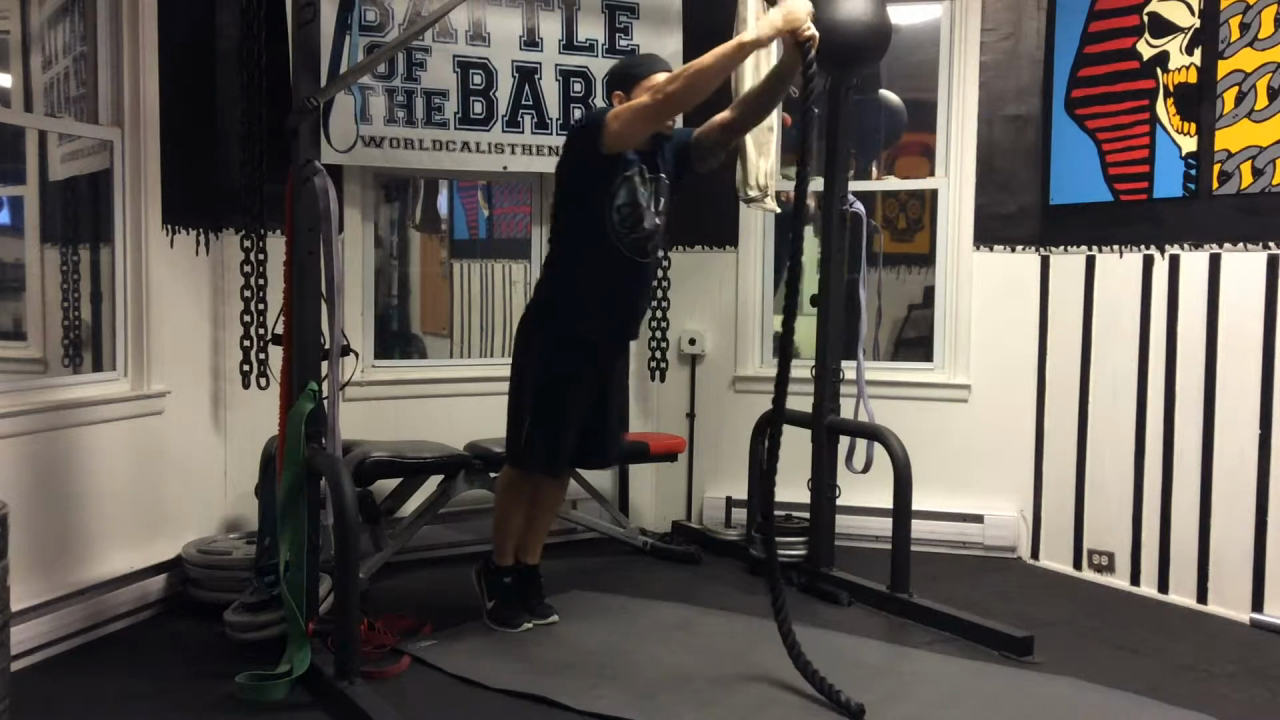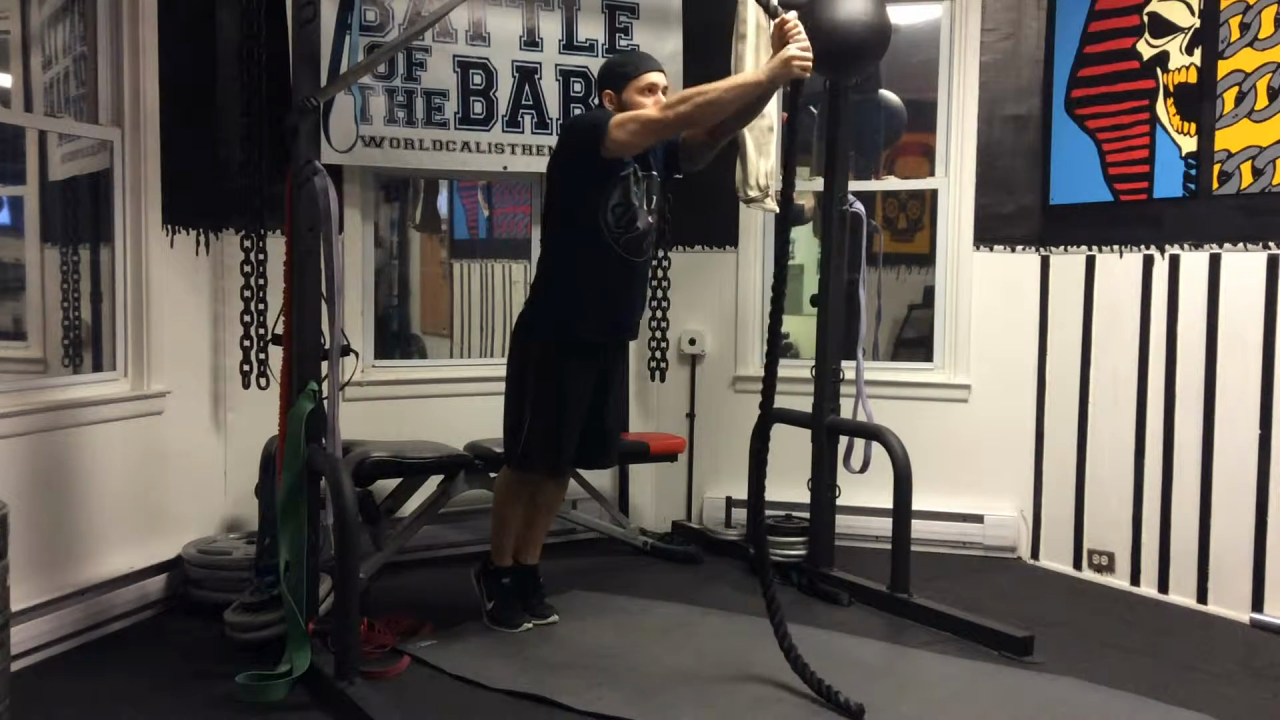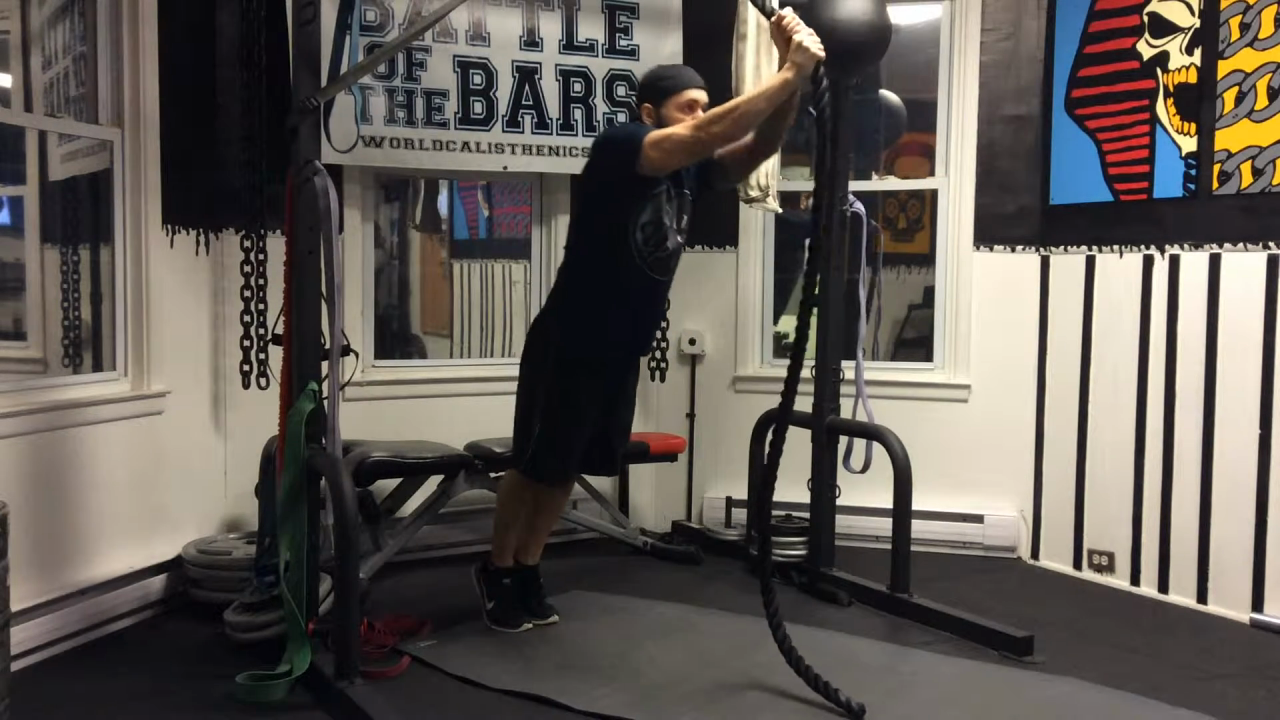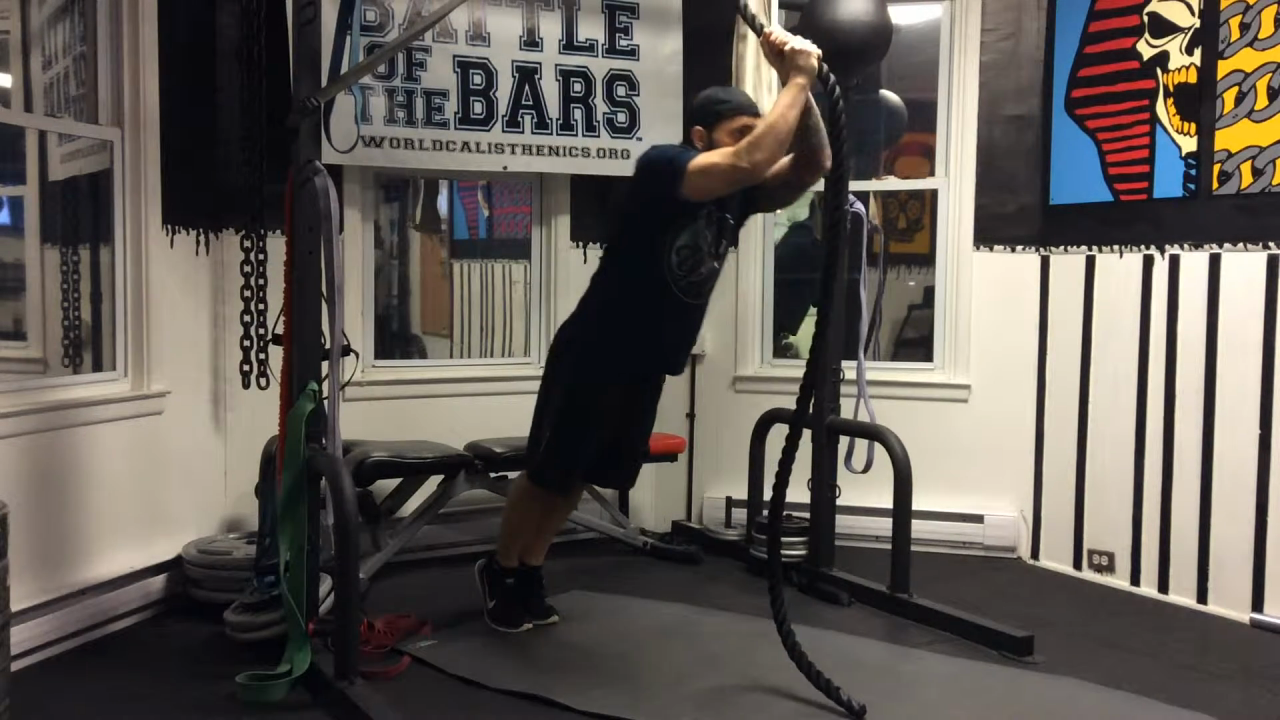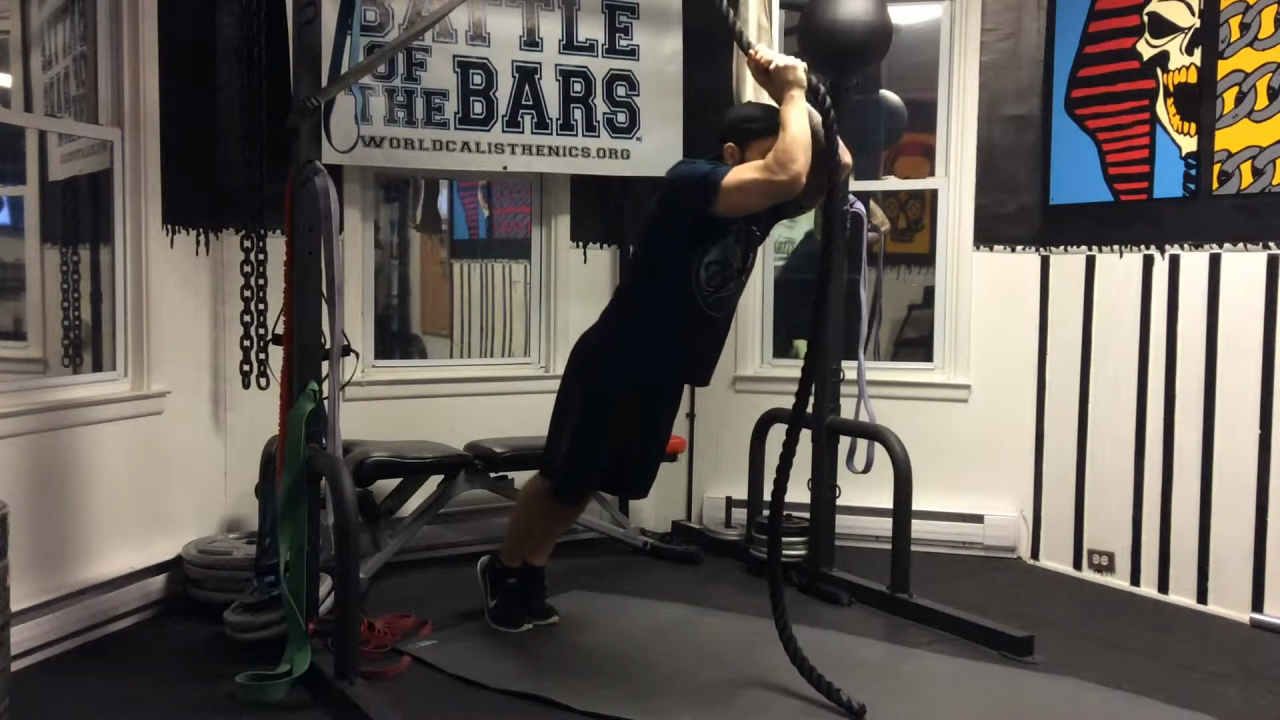
dt=0.4s
person 1, frame 1
left shoulder: (669, 150)
right shoulder: (592, 137)
left elbow: (736, 120)
right elbow: (672, 94)
left wrist: (789, 61)
left hip: (612, 339)
right hip: (558, 334)
left knee: (563, 463)
right knee: (531, 460)
left ankle: (527, 572)
right ankle: (497, 573)
person 1, frame 2
left shoulder: (659, 153)
right shoulder: (583, 136)
left elbow: (722, 123)
right elbow: (676, 115)
left wrist: (774, 73)
right wrist: (768, 73)
left hip: (610, 338)
right hip: (555, 336)
left knee: (561, 464)
right knee: (529, 461)
left ankle: (526, 572)
right ankle: (497, 573)
person 1, frame 3
left shoulder: (691, 168)
right shoulder: (617, 146)
left elbow: (760, 143)
right elbow: (707, 135)
left wrist: (792, 73)
right wrist: (790, 74)
left hip: (623, 349)
right hip: (570, 345)
left knee: (567, 469)
right knee: (538, 466)
left ankle: (526, 572)
right ankle: (496, 573)
person 1, frame 4
left shoulder: (738, 195)
right shoulder: (661, 168)
left elbow: (812, 164)
right elbow: (751, 161)
left wrist: (798, 81)
right wrist: (797, 81)
left hip: (649, 366)
right hip: (593, 356)
left knee: (579, 477)
right knee: (549, 473)
left ankle: (529, 573)
right ankle: (500, 571)
person 1, frame 5
left shoulder: (762, 206)
right shoulder: (690, 183)
left elbow: (837, 165)
right elbow: (788, 174)
left wrist: (790, 94)
right wrist: (791, 94)
left hip: (666, 376)
right hip: (612, 366)
left knee: (591, 484)
right knee: (564, 480)
left ankle: (531, 574)
right ankle: (503, 571)
